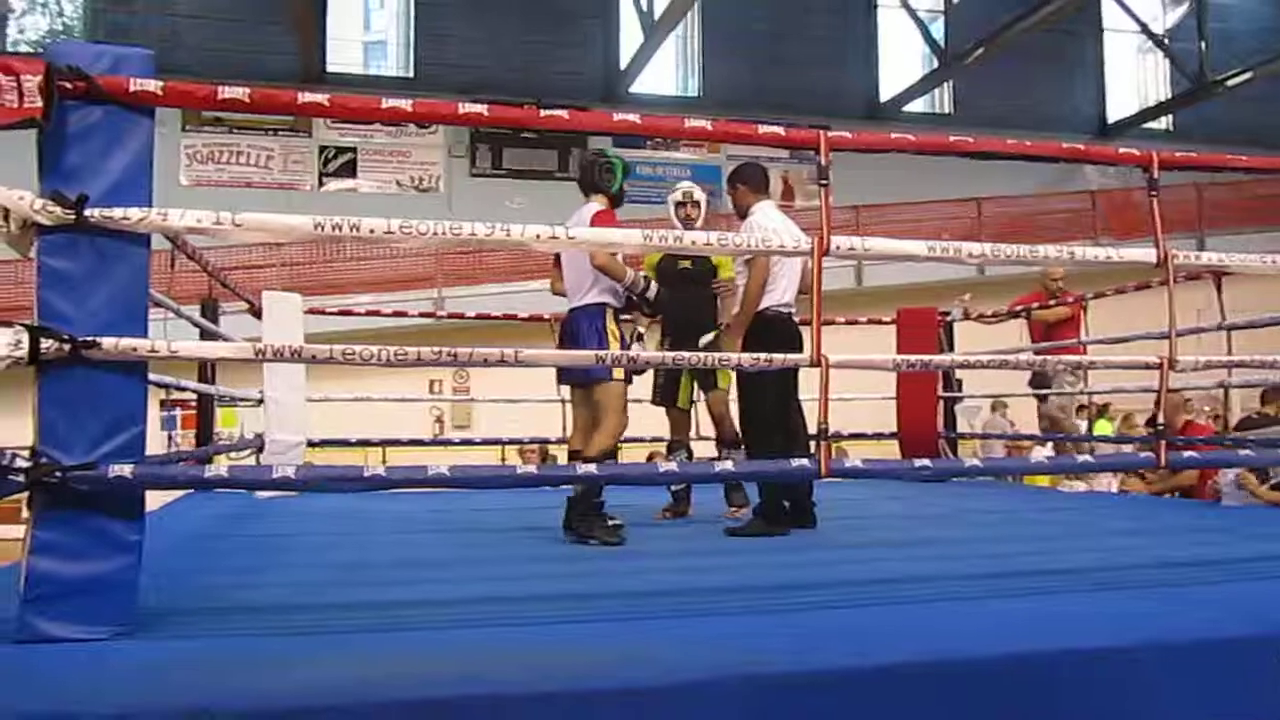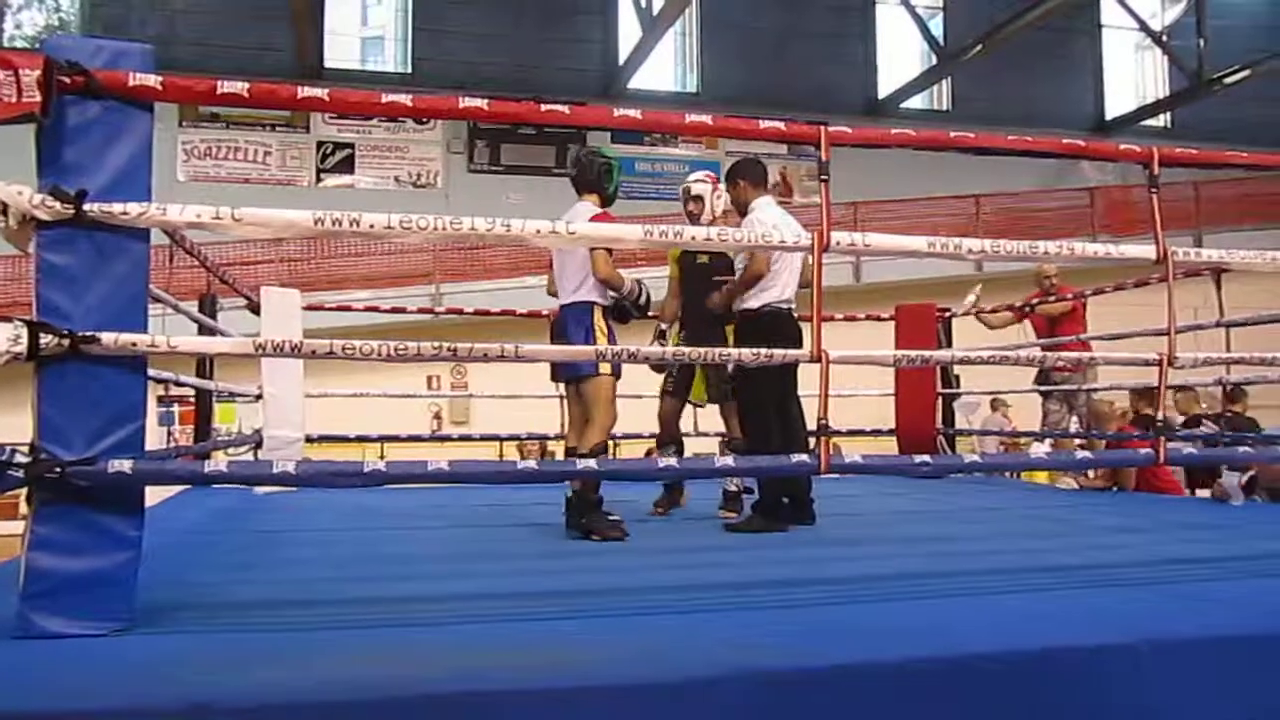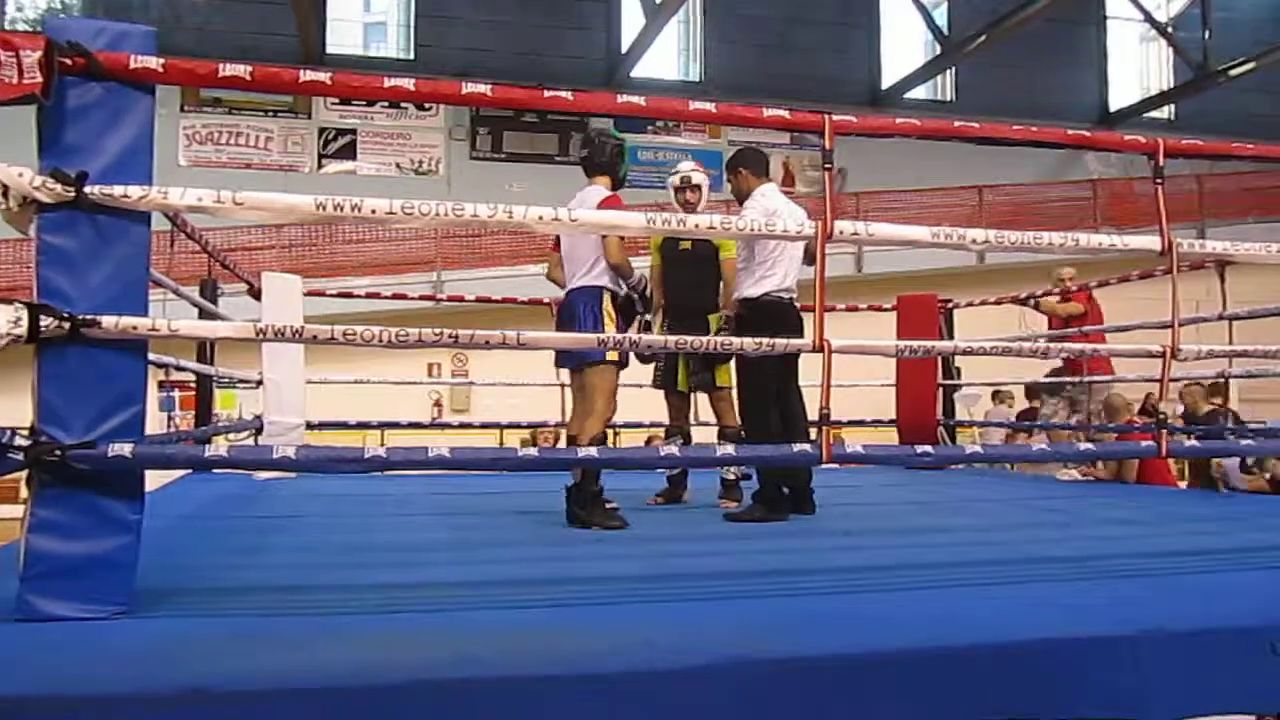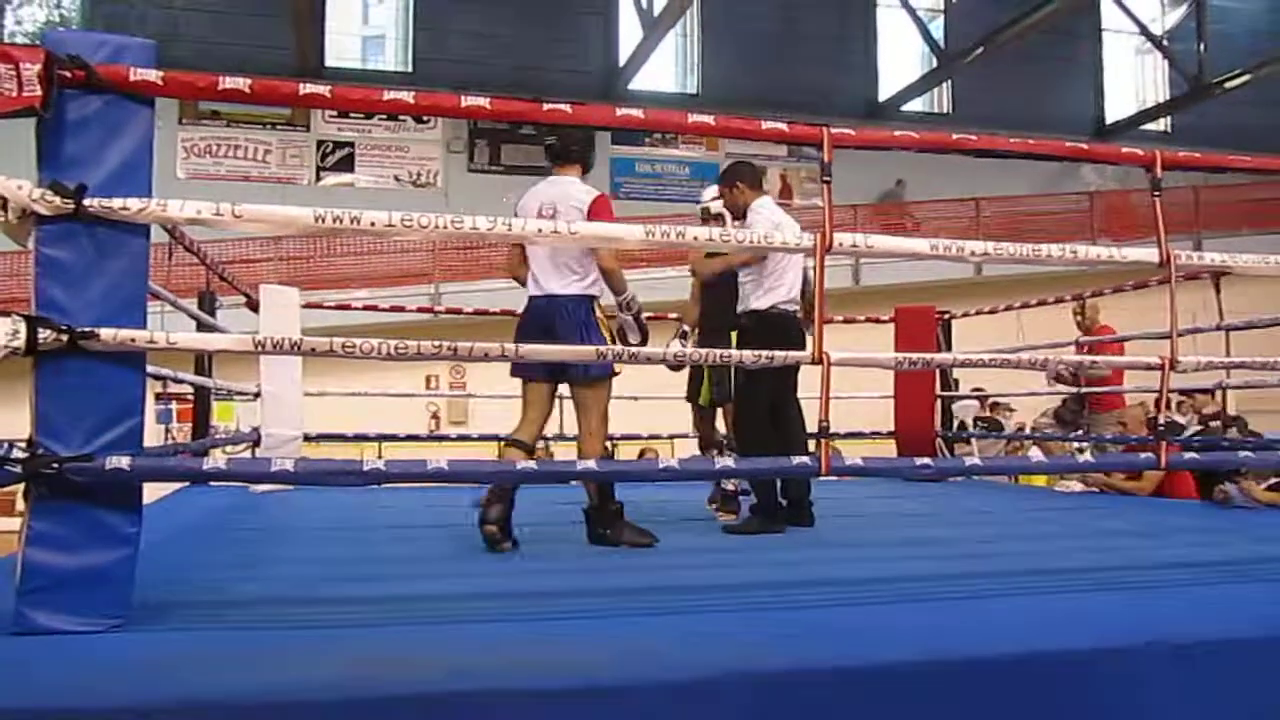
dt=1s
person 1, frame 1
left shoulder: (574, 221)
right shoulder: (601, 214)
left elbow: (558, 283)
right elbow: (601, 259)
right wrist: (636, 283)
left hip: (575, 320)
right hip: (598, 321)
left knee: (585, 424)
right knee: (613, 421)
left ankle: (585, 509)
right ankle: (584, 509)
person 1, frame 2
left shoulder: (565, 221)
right shoulder: (599, 218)
right elbow: (603, 271)
right wrist: (631, 291)
left hip: (566, 318)
right hip: (588, 319)
left knee: (578, 421)
right knee: (602, 419)
left ankle: (579, 505)
right ankle: (586, 506)
person 1, frame 3
left shoulder: (572, 206)
right shoulder: (607, 201)
left elbow: (554, 271)
right elbow: (614, 257)
right wrist: (638, 286)
left hip: (572, 303)
right hip: (597, 305)
left knee: (582, 409)
right knee: (600, 408)
left ankle: (582, 495)
right ankle: (584, 499)
person 1, frame 4
left shoulder: (528, 200)
right shoulder: (592, 199)
left elbow: (515, 266)
right elbow: (606, 263)
right wrist: (629, 307)
left hip: (537, 312)
right hip: (580, 312)
left knee: (531, 421)
right knee: (593, 426)
left ankle: (498, 505)
right ankle: (604, 520)
person 2, frame 1
left shoulder: (757, 221)
right shoulder: (789, 225)
left elbow: (759, 277)
left wrist: (736, 333)
left hip: (763, 328)
right hip: (786, 326)
left knee: (761, 423)
right knee: (787, 418)
left ankle: (772, 513)
right ankle: (800, 508)
person 2, frame 2
left shoulder: (758, 217)
right shoulder: (788, 220)
left elbow: (758, 268)
left wrist: (726, 295)
left hip: (759, 323)
right hip: (784, 322)
left knee: (759, 418)
right knee: (786, 412)
left ankle: (771, 509)
right ankle: (799, 504)
person 2, frame 3
left shoulder: (760, 202)
right shoulder: (793, 209)
right elbow: (812, 253)
left hip: (759, 312)
right hip: (785, 311)
left knee: (759, 406)
right knee: (787, 401)
left ankle: (770, 499)
right ankle: (799, 493)
person 2, frame 4
left shoulder: (761, 215)
right shoulder: (784, 220)
left elbow: (755, 252)
right elbow: (800, 278)
left wrist: (713, 265)
left hip: (763, 325)
right hip: (787, 324)
left knee: (753, 419)
right knee: (785, 416)
left ankle: (767, 510)
right ankle: (797, 505)
person 3, frame 1
left shoulder: (717, 251)
right shoulder: (657, 255)
left elbow: (728, 299)
left hip: (707, 340)
right hip: (672, 344)
left knee: (719, 409)
right knee: (678, 426)
left ankle: (734, 484)
right ankle: (680, 497)
person 3, frame 2
right shoulder: (679, 247)
right wrist: (661, 333)
left hip: (724, 338)
right hip: (688, 337)
left knee: (733, 417)
right knee: (667, 414)
left ankle: (733, 495)
right ankle: (672, 487)
person 3, frame 3
left shoulder: (719, 232)
right shoulder: (661, 236)
left elbow: (731, 283)
left wrist: (727, 324)
right wrist: (646, 326)
left hip: (707, 326)
right hip: (672, 328)
left knee: (722, 402)
right knee: (676, 408)
left ankle: (731, 483)
right ankle: (676, 483)
person 3, frame 4
right shoulder: (701, 255)
right wrist: (682, 334)
left hip: (736, 342)
right hip: (706, 342)
left knee: (733, 417)
right knee: (703, 423)
left ankle: (730, 494)
right ankle: (723, 481)
person 4, frame 1
left shoulder: (1070, 300)
right shoulder: (1030, 300)
left elbow: (1051, 316)
left wrist: (1026, 312)
left hip: (1067, 366)
right hip: (1043, 369)
left knee: (1056, 410)
right knee: (1050, 428)
left ankle: (1083, 454)
person 4, frame 2
left shoulder: (1070, 295)
right shoulder: (1031, 301)
left elbow: (1054, 310)
right elbow: (995, 322)
left wrist: (1026, 308)
right wrist: (976, 310)
left hip: (1080, 369)
right hip: (1053, 372)
left knee: (1091, 423)
right knee: (1056, 426)
person 4, frame 3
left shoulder: (1085, 298)
right shoulder: (1053, 309)
left elbow: (1062, 311)
left wrist: (1031, 302)
left hip: (1095, 377)
right hip: (1069, 377)
right knee: (1047, 420)
person 4, frame 4
left shoulder: (1107, 336)
right shoulder: (1083, 340)
left elbow: (1105, 370)
left wrist: (1073, 374)
right wrist: (1059, 376)
left hip: (1106, 410)
right hip: (1084, 406)
